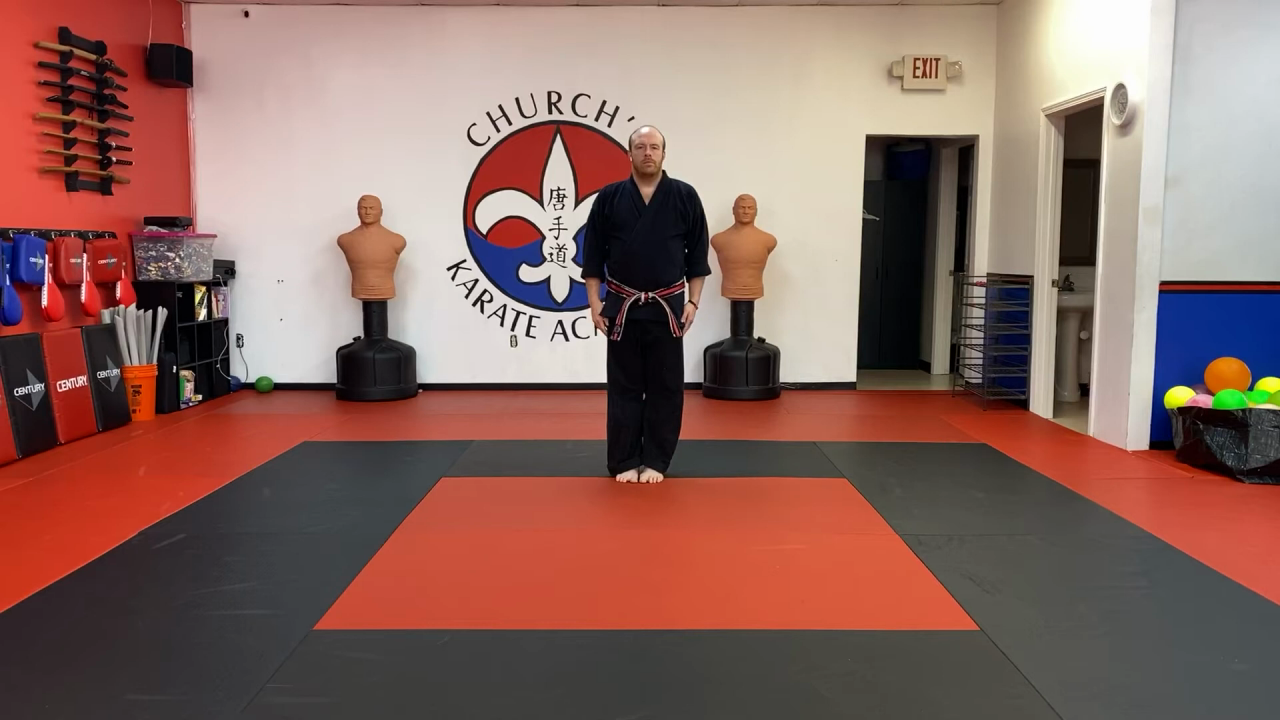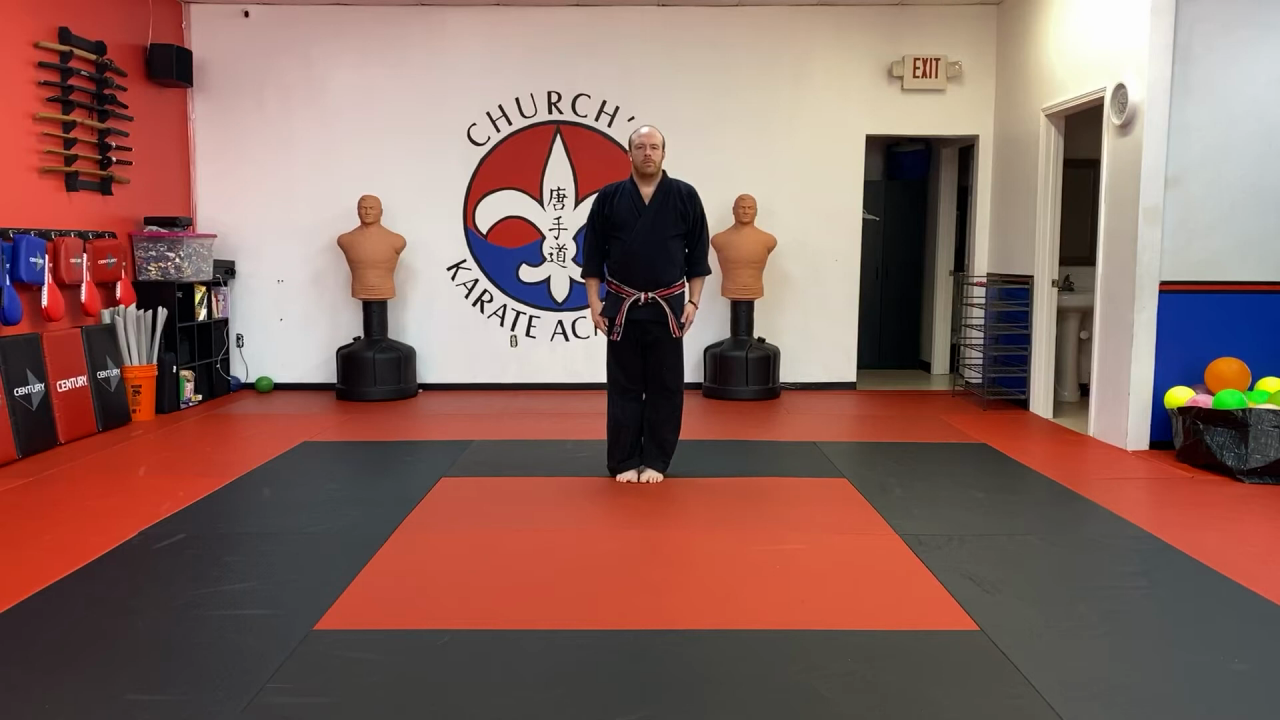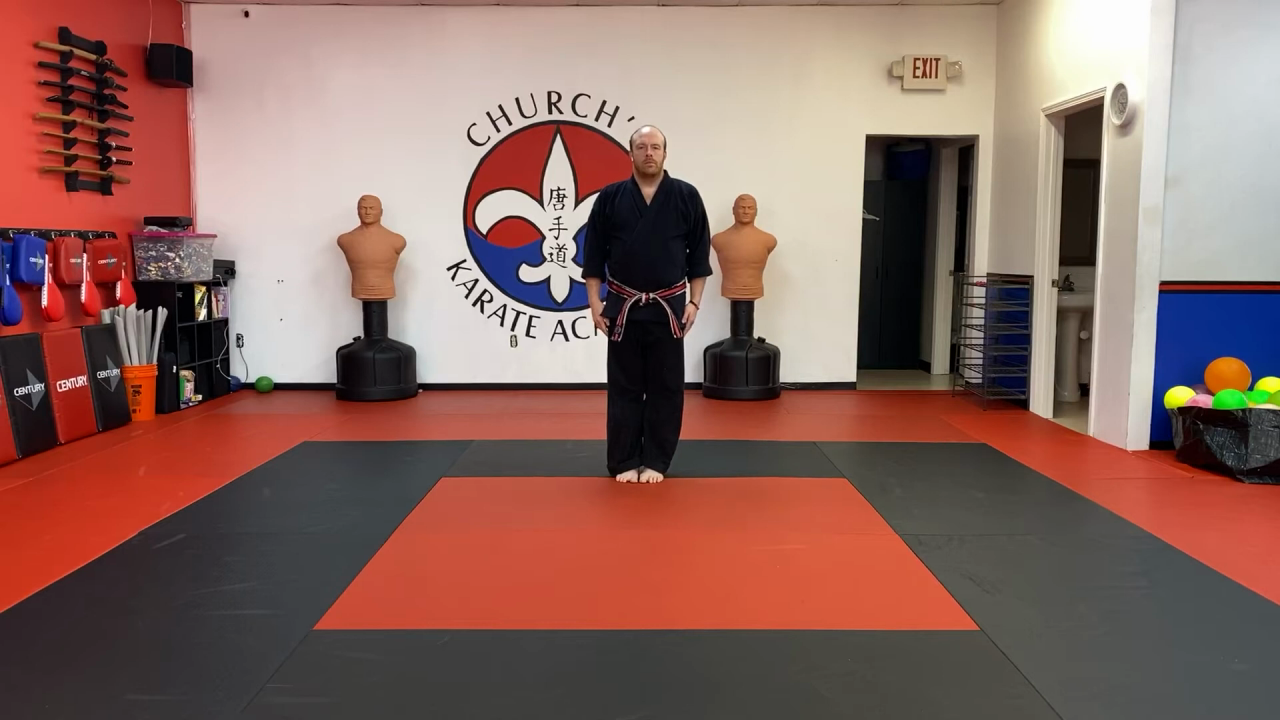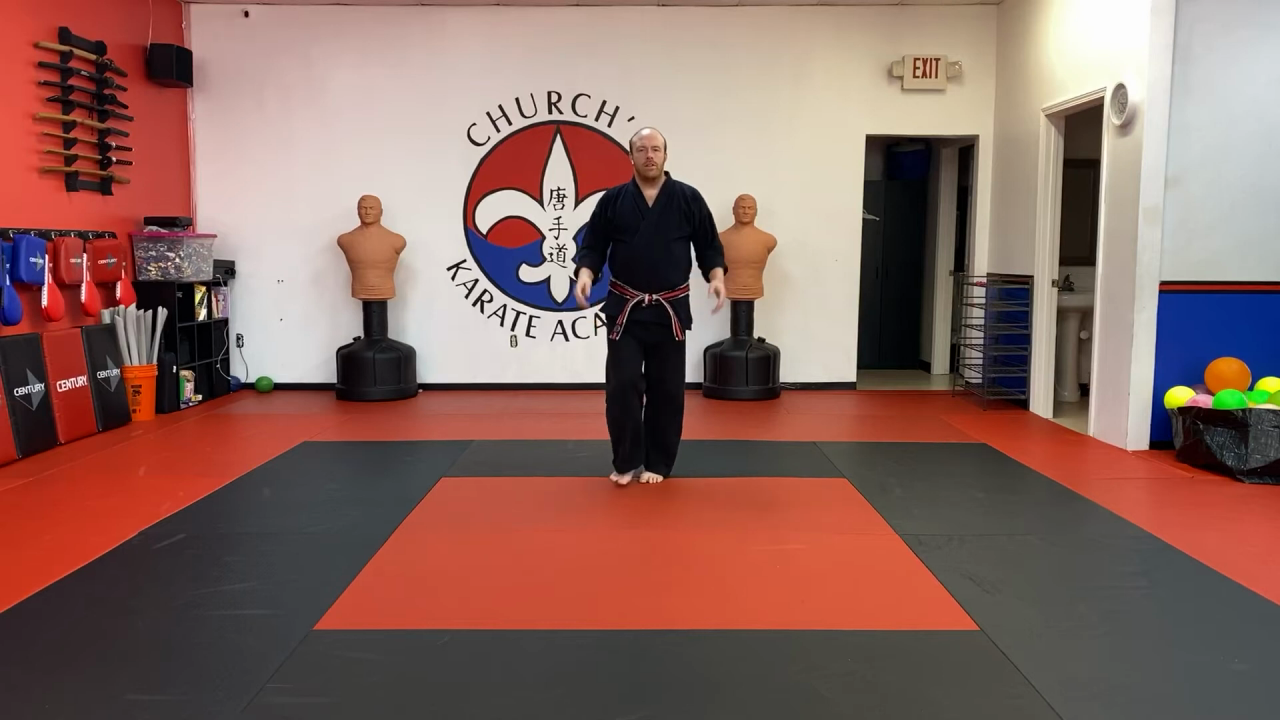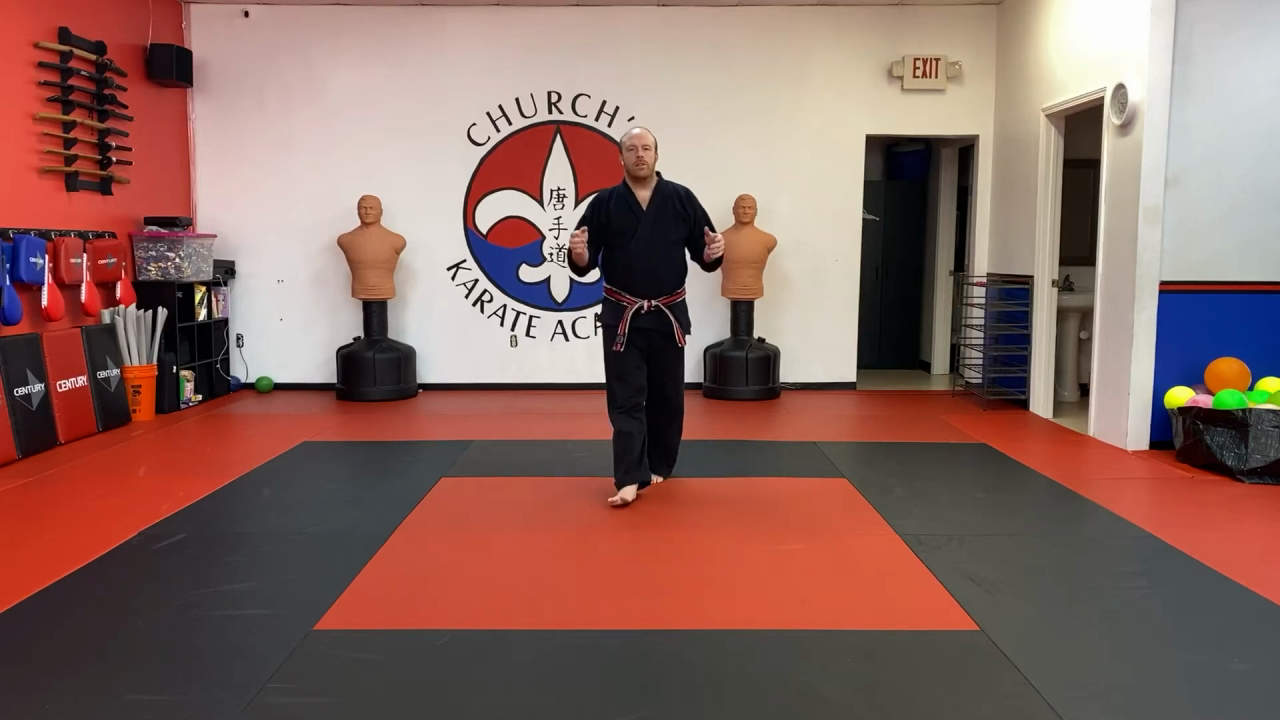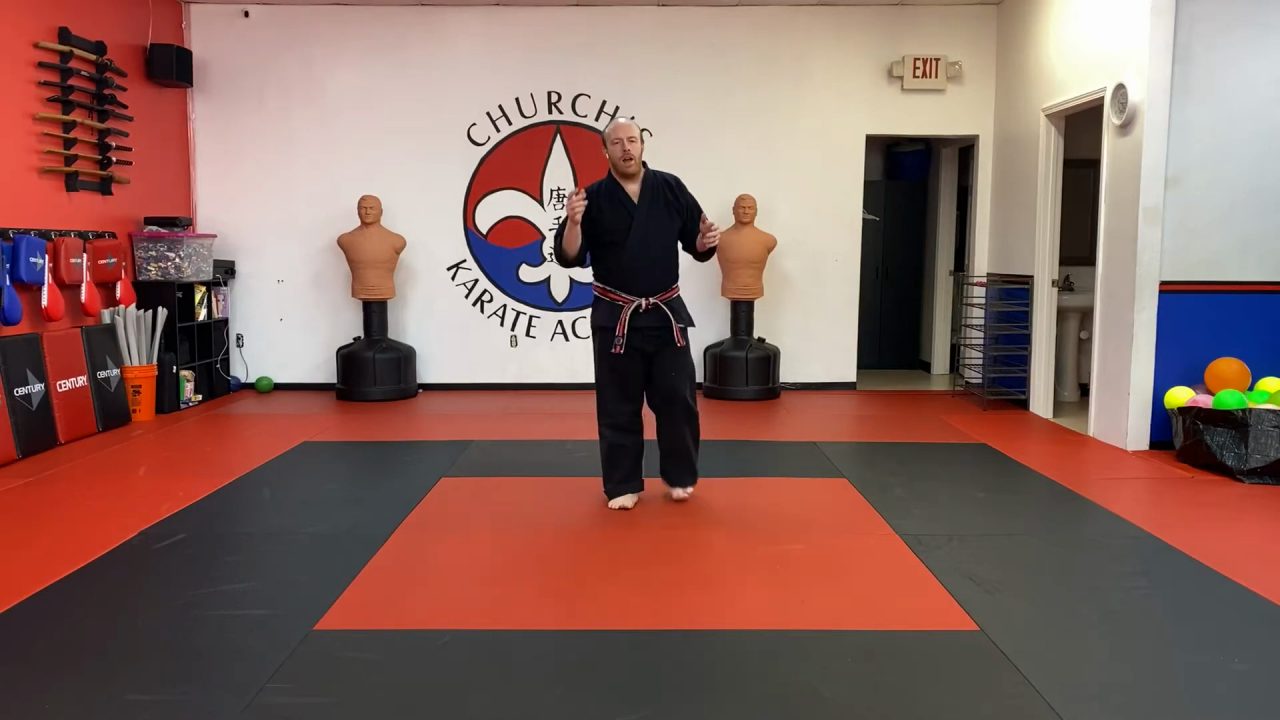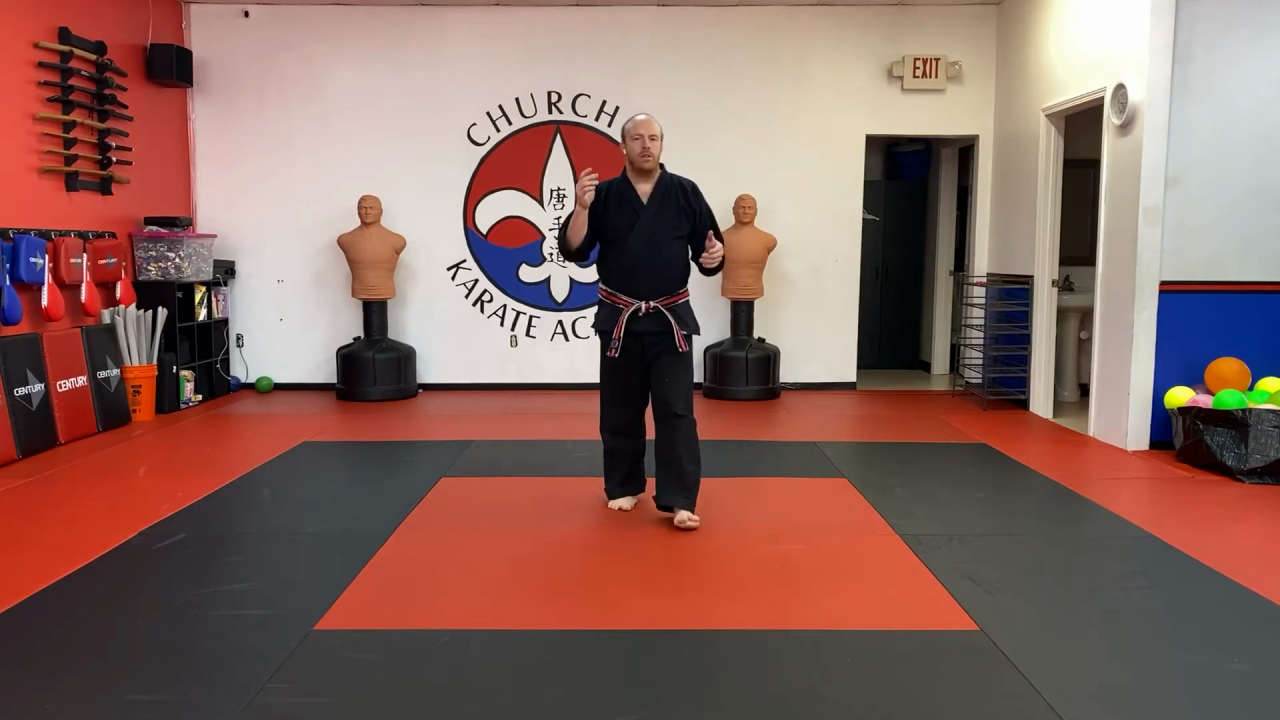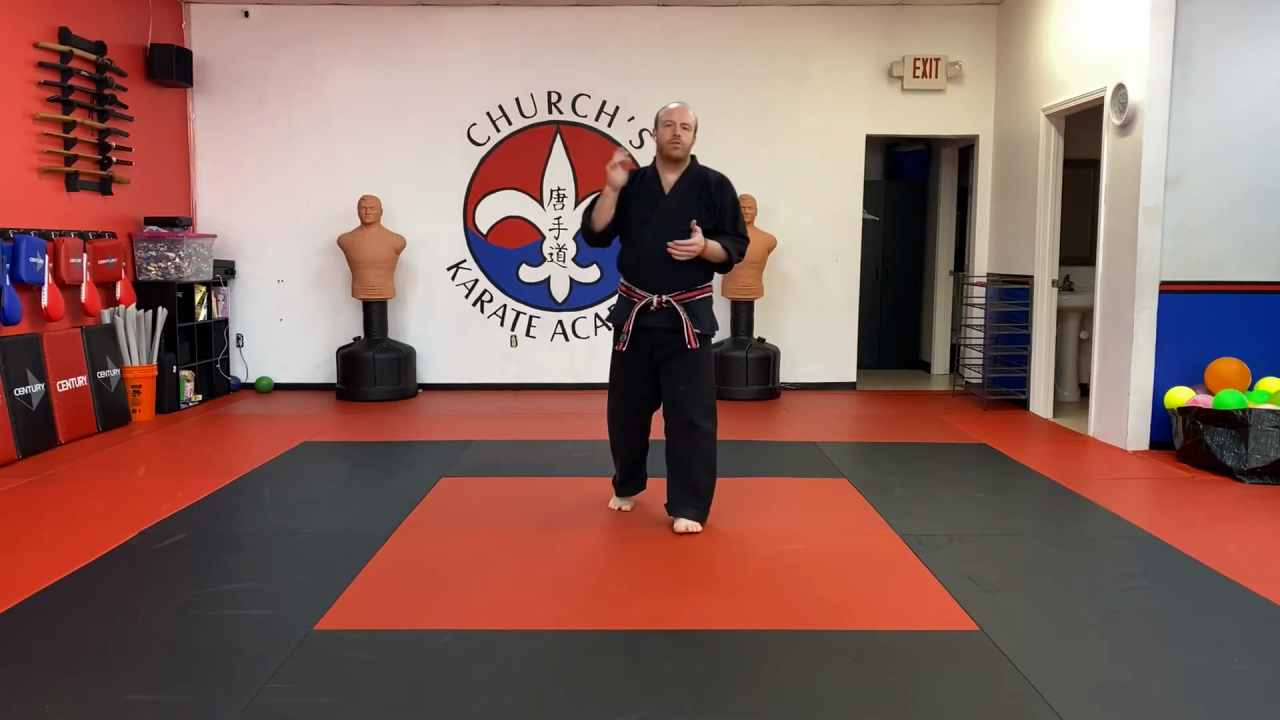
dt=0.4s
person 1, frame 1
left shoulder: (684, 197)
right shoulder: (609, 198)
left elbow: (697, 254)
right elbow: (593, 254)
left wrist: (692, 301)
right wrist: (595, 302)
left hip: (667, 307)
right hip: (623, 307)
left knee: (665, 387)
right knee: (624, 387)
left ankle: (655, 461)
right ankle: (625, 462)
person 1, frame 2
left shoulder: (685, 196)
right shoulder: (609, 198)
left elbow: (697, 254)
right elbow: (593, 254)
left wrist: (693, 302)
right wrist: (595, 301)
left hip: (667, 306)
right hip: (622, 307)
left knee: (665, 387)
right knee: (624, 387)
left ankle: (655, 461)
right ankle: (624, 462)
person 1, frame 3
left shoulder: (686, 197)
right shoulder: (610, 198)
left elbow: (699, 255)
right elbow: (594, 254)
left wrist: (694, 302)
right wrist: (595, 302)
left hip: (668, 307)
right hip: (623, 307)
left knee: (666, 388)
right knee: (624, 388)
left ankle: (655, 461)
right ankle: (624, 462)
person 1, frame 4
left shoulder: (689, 199)
right shoulder: (613, 200)
left elbow: (709, 247)
right elbow: (593, 247)
left wrist: (716, 278)
right wrist: (585, 275)
left hip: (670, 310)
right hip: (625, 309)
left knee: (667, 391)
right knee: (622, 386)
left ankle: (656, 463)
right ankle: (627, 461)
person 1, frame 5
left shoulder: (681, 199)
right shoulder: (604, 203)
left elbow: (703, 251)
right elbow: (585, 263)
left wrist: (713, 252)
right wrist: (578, 254)
left hip: (668, 315)
right hip: (622, 316)
left knee: (667, 398)
right knee: (626, 399)
left ankle: (658, 465)
right ankle: (629, 480)
person 1, frame 6
left shoulder: (671, 189)
right shoulder: (593, 197)
left elbow: (694, 244)
right elbow: (570, 257)
left wrist: (707, 240)
right wrist: (573, 223)
left hip: (666, 312)
right hip: (615, 315)
left knee: (677, 400)
right knee: (618, 406)
left ankle: (679, 476)
right ankle: (623, 484)
person 1, frame 7
left shoulder: (685, 192)
right shoulder: (603, 195)
left elbow: (707, 246)
right elbow: (573, 251)
left wrist: (712, 256)
right wrist: (582, 208)
left hip: (671, 318)
right hip: (620, 317)
left knee: (676, 409)
right knee: (620, 408)
left ankle: (679, 501)
right ankle: (624, 486)
person 1, frame 8
left shoulder: (714, 185)
right shoulder: (631, 183)
left elbow: (736, 244)
right elbow: (595, 235)
left wrist: (704, 247)
right wrist: (612, 190)
left hip: (688, 315)
right hip: (635, 312)
left knee: (691, 413)
right knee: (627, 408)
left ankle: (688, 506)
right ankle: (628, 484)
